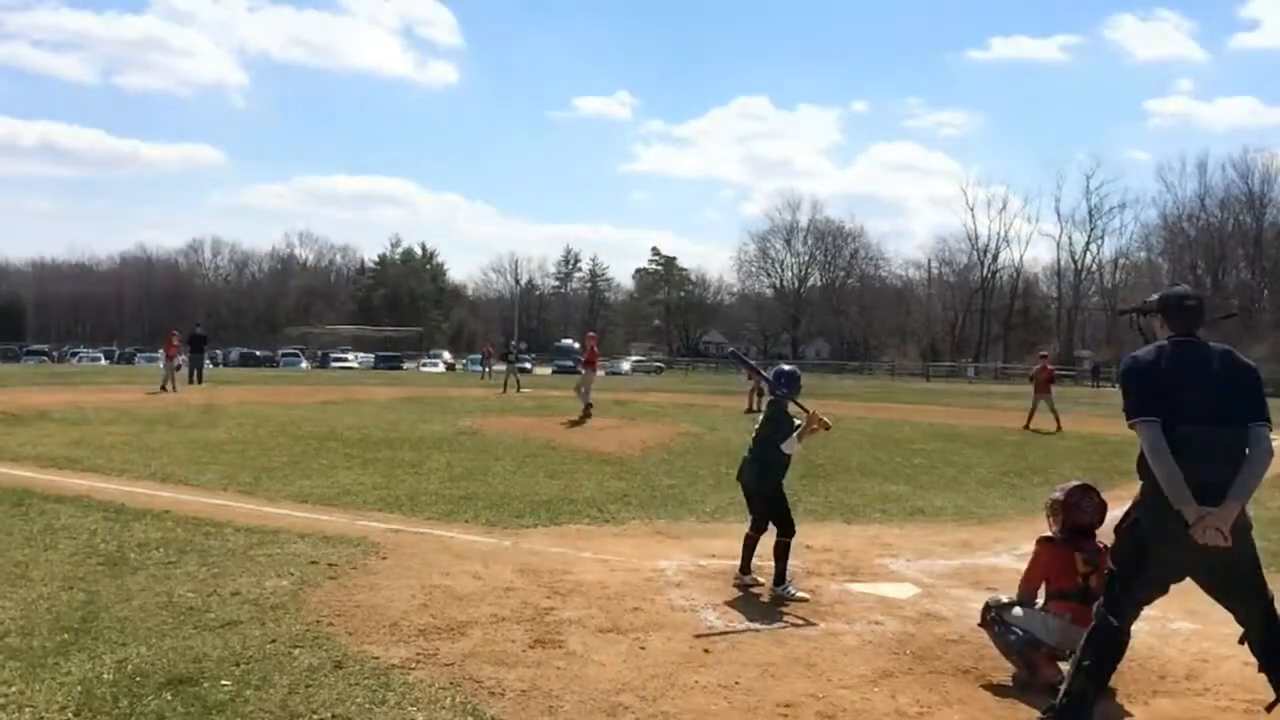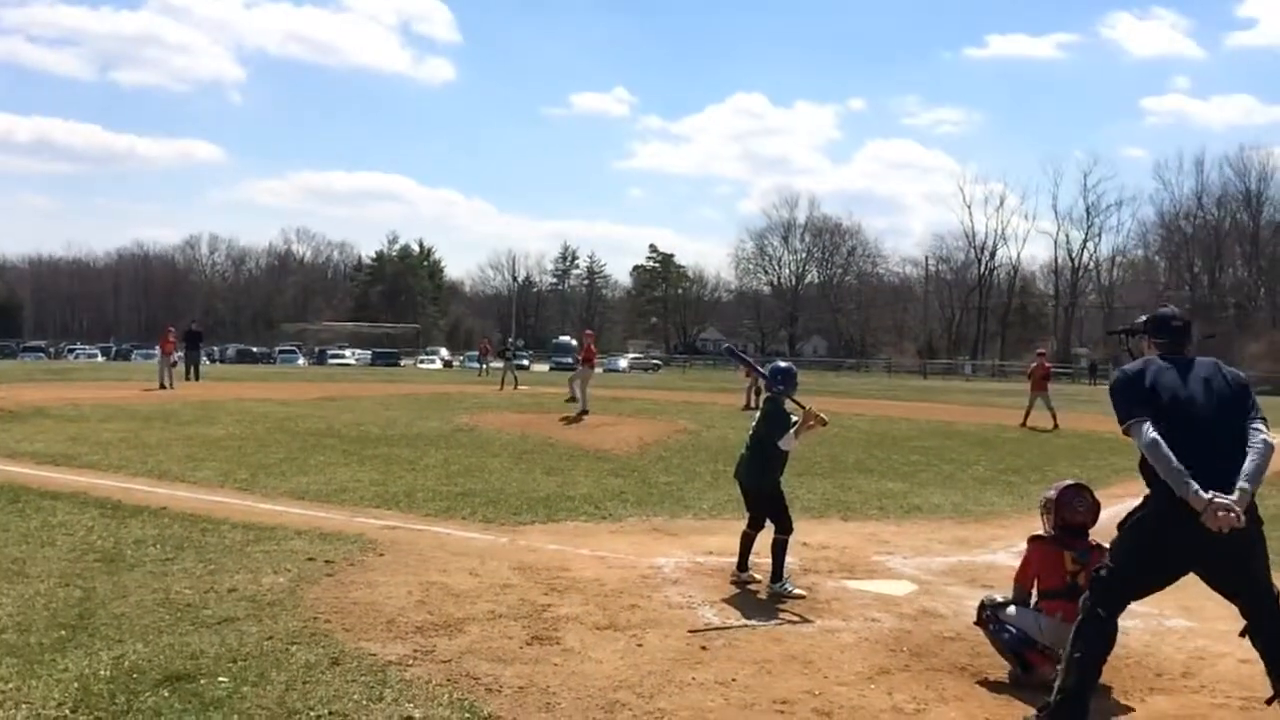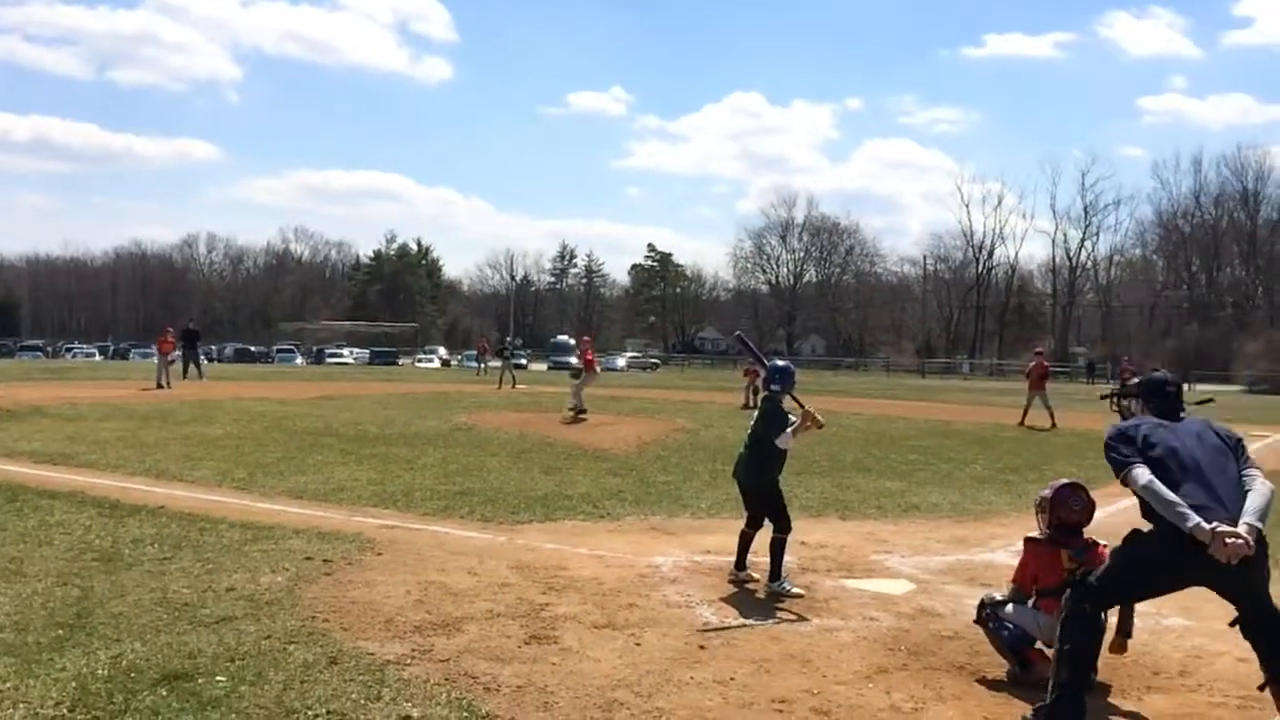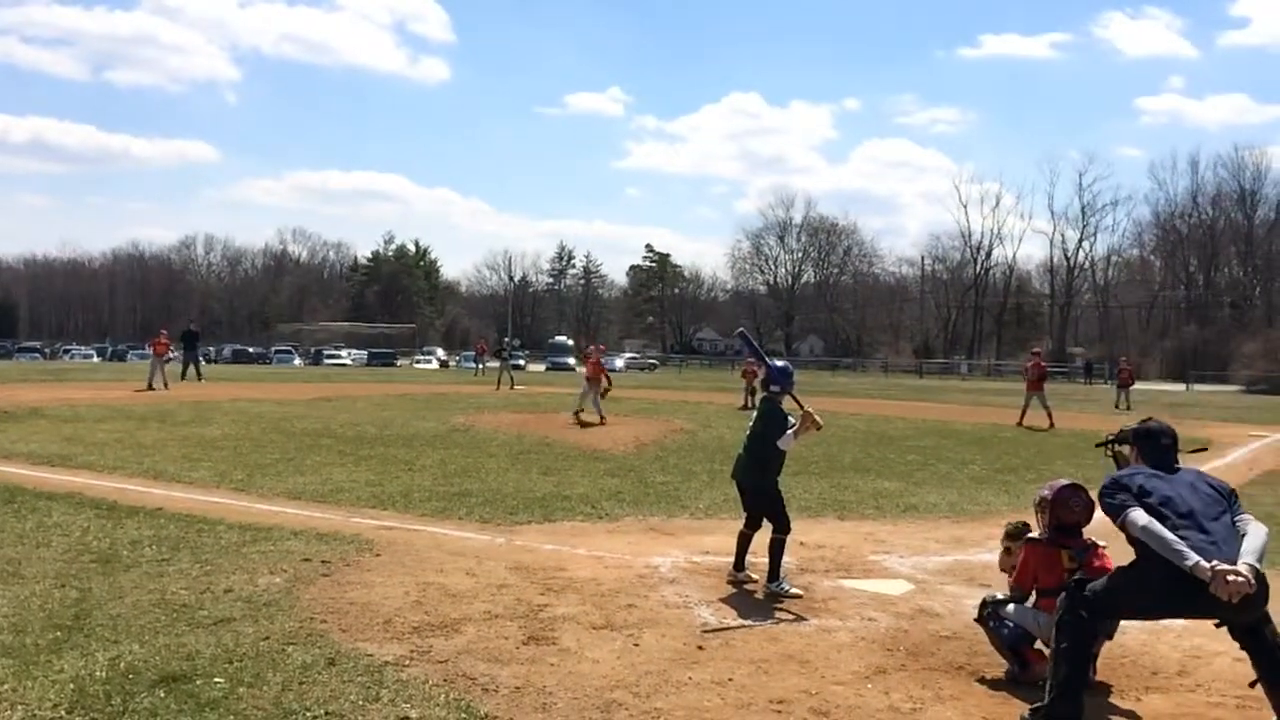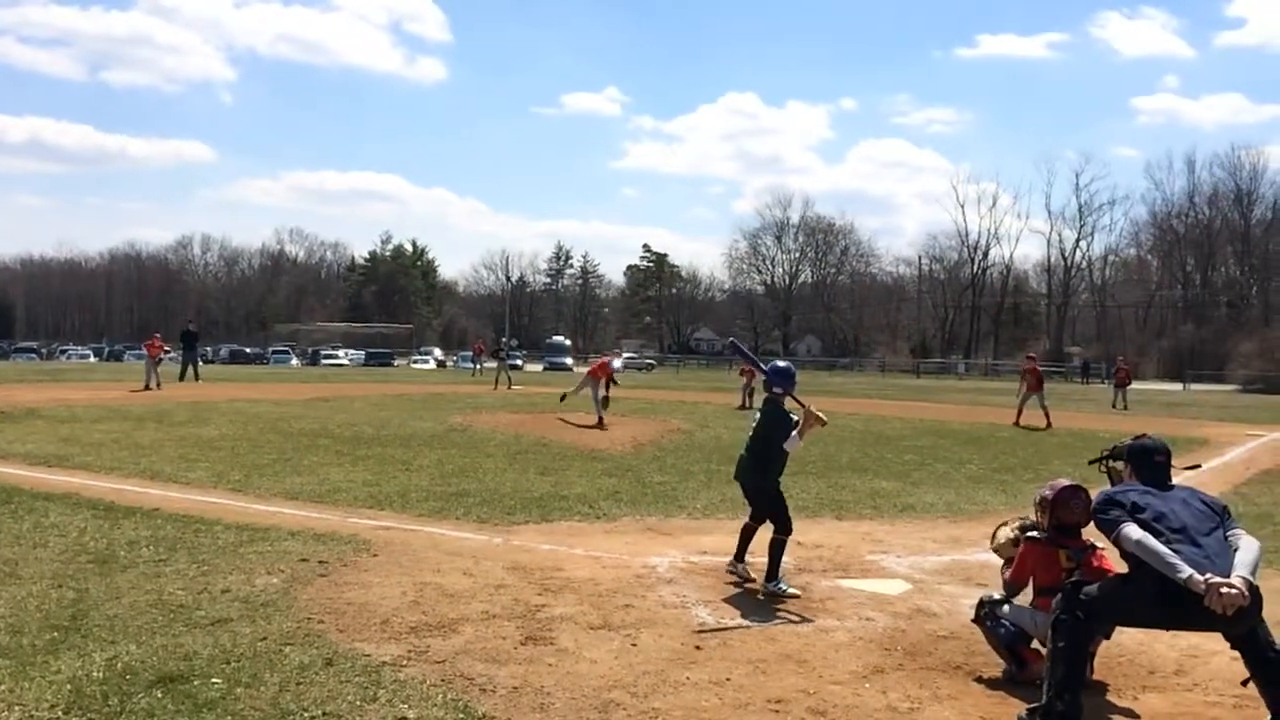
dt=0.3s
person 1, frame 1
left shoulder: (1141, 364)
right shoulder: (1241, 368)
left elbow: (1153, 442)
left wrist: (1190, 512)
right wrist: (1226, 512)
left hip: (1162, 513)
right hip: (1226, 519)
left knee: (1114, 614)
person 1, frame 2
left shoulder: (1132, 376)
right shoulder: (1231, 377)
left elbow: (1149, 440)
left wrist: (1199, 499)
right wrist: (1239, 498)
left hip: (1171, 513)
right hip: (1237, 517)
left knee: (1102, 604)
person 1, frame 3
left shoulder: (1125, 432)
right shoulder: (1220, 432)
left elbow: (1144, 482)
left wrist: (1200, 530)
right wrist: (1246, 530)
left hip: (1180, 542)
right hip: (1244, 546)
left knee: (1084, 598)
person 1, frame 4
left shoulder: (1120, 482)
right shoulder: (1212, 482)
left elbow: (1142, 525)
right elbow: (1255, 529)
left wrist: (1200, 569)
right wrist: (1246, 571)
left hip: (1180, 582)
right hip: (1245, 586)
left knee: (1078, 604)
right knee: (1251, 614)
person 1, frame 5
left shoulder: (1112, 497)
right shoulder: (1204, 499)
left elbow: (1136, 539)
right elbow: (1248, 542)
left wrist: (1194, 582)
right wrist: (1240, 581)
left hip: (1173, 596)
right hip: (1232, 594)
left knee: (1072, 606)
person 2, frame 1
left shoulder: (774, 410)
right shoulder: (779, 414)
left elbow: (791, 435)
right elbow: (789, 446)
left wrist: (811, 427)
right wrist: (807, 426)
left hip: (752, 476)
right hip: (764, 480)
left knee: (759, 524)
right knee: (786, 528)
left ankle: (743, 573)
right ankle: (779, 585)
person 2, frame 2
left shoulder: (770, 407)
right shoulder: (776, 411)
left elbow: (788, 431)
right elbow: (786, 443)
left wrist: (808, 423)
right wrist: (804, 422)
left hip: (749, 473)
right hip: (761, 477)
left knee: (756, 520)
right knee: (784, 526)
left ankle: (741, 570)
right ankle: (777, 582)
person 2, frame 3
left shoulder: (768, 406)
right shoulder: (774, 410)
left elbow: (787, 429)
right elbow: (783, 441)
left wrist: (806, 424)
right wrist: (802, 422)
left hip: (748, 472)
right hip: (760, 476)
left knee: (755, 519)
right knee: (782, 524)
left ankle: (739, 569)
right ankle: (775, 581)
person 2, frame 4
left shoulder: (767, 406)
right shoulder: (773, 411)
left elbow: (787, 430)
right elbow: (784, 442)
left wrist: (806, 425)
right wrist: (803, 424)
left hip: (746, 473)
right hip: (759, 477)
left knee: (753, 520)
right knee: (781, 525)
left ankle: (737, 570)
right ankle: (773, 582)
person 2, frame 5
left shoulder: (770, 408)
right shoulder: (777, 412)
left elbow: (791, 427)
right elbow: (790, 443)
left wrist: (809, 421)
right wrist: (807, 422)
left hip: (748, 472)
right hip: (761, 478)
left knee: (759, 515)
right knee: (783, 525)
left ankle: (738, 561)
right ankle: (771, 581)
person 3, frame 1
left shoulder: (1049, 547)
right shoulder: (1105, 554)
left elbow: (1025, 597)
left hip: (1058, 630)
left knee: (994, 610)
left ankle: (1041, 669)
person 3, frame 2
left shoulder: (1040, 545)
right shoulder: (1100, 553)
left elbow: (1019, 597)
left hip: (1050, 629)
left knee: (989, 609)
left ankle: (1038, 667)
person 3, frame 3
left shoulder: (1037, 545)
right shoulder: (1097, 550)
left elbow: (1018, 597)
right wrist: (1122, 635)
left hip: (1049, 627)
left knee: (990, 607)
left ankle: (1033, 665)
person 3, frame 4
left shoulder: (1036, 546)
right shoulder: (1095, 551)
left elbow: (1018, 596)
left wrist: (1011, 566)
left hip: (1049, 627)
left knee: (991, 607)
left ankle: (1032, 665)
person 3, frame 5
left shoulder: (1035, 544)
right shoulder: (1093, 552)
left elbow: (1010, 589)
left wrist: (1008, 558)
left hip: (1046, 626)
left knee: (988, 607)
left ankle: (1029, 664)
